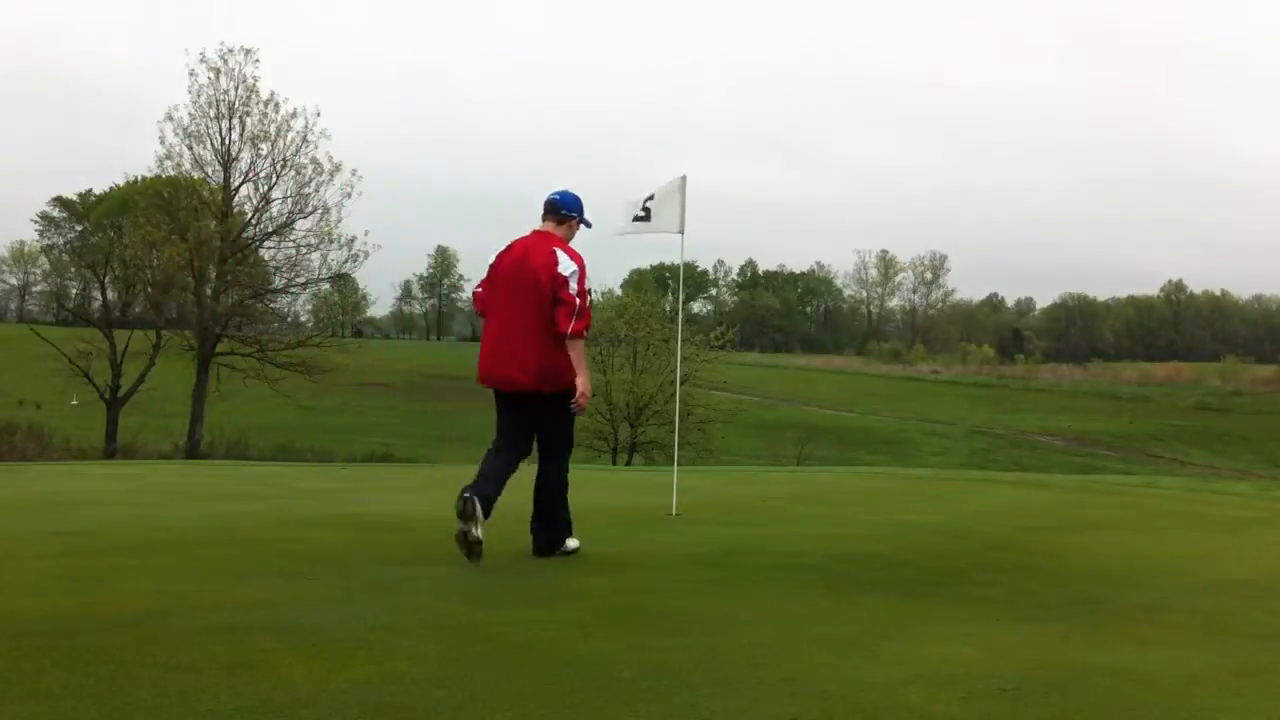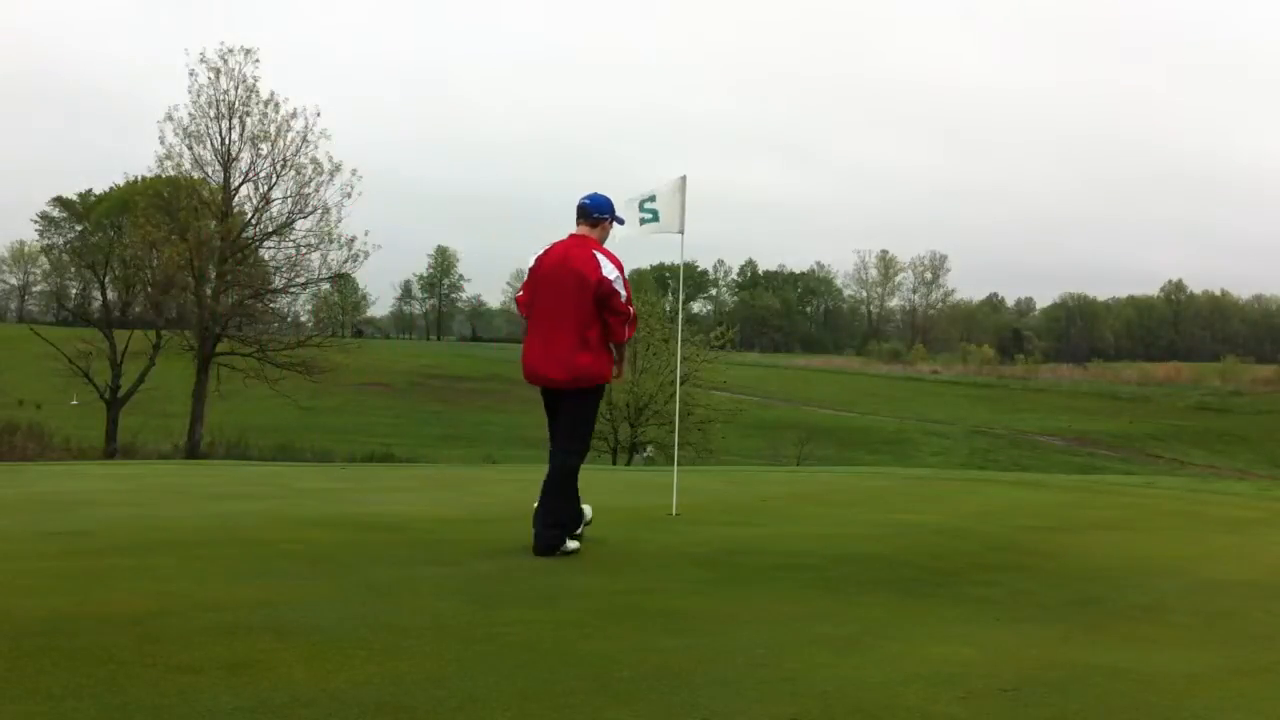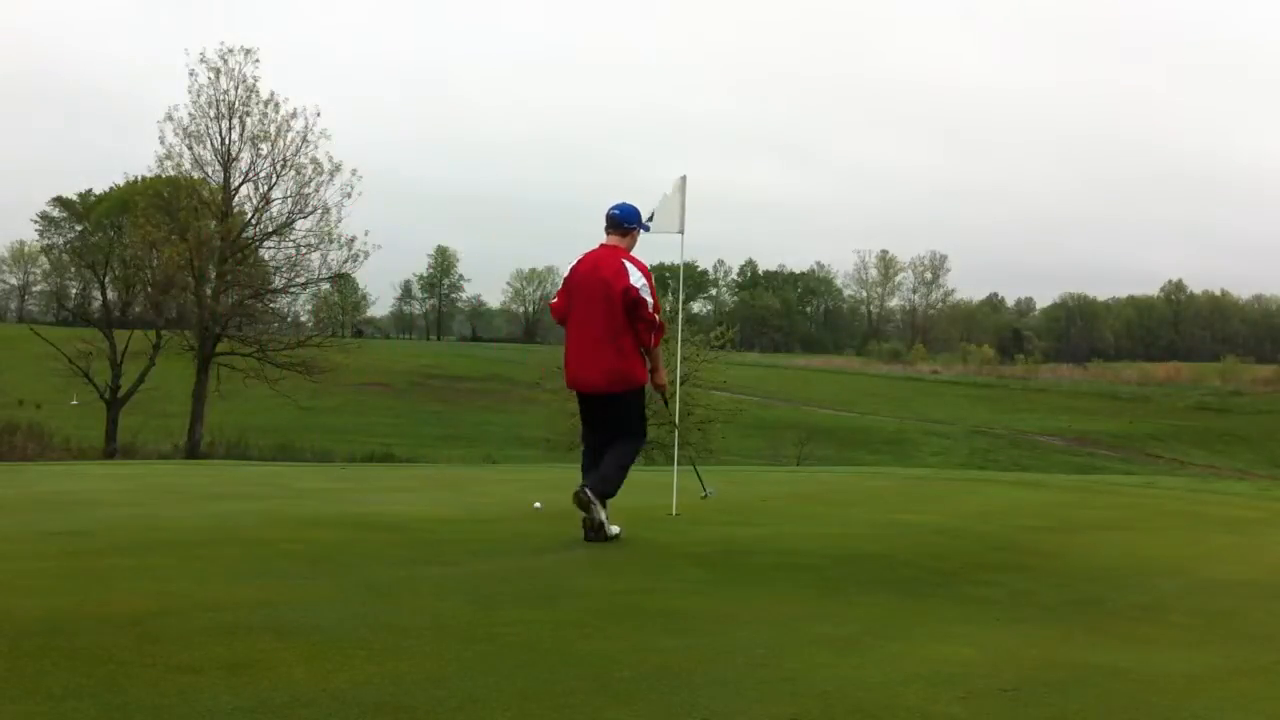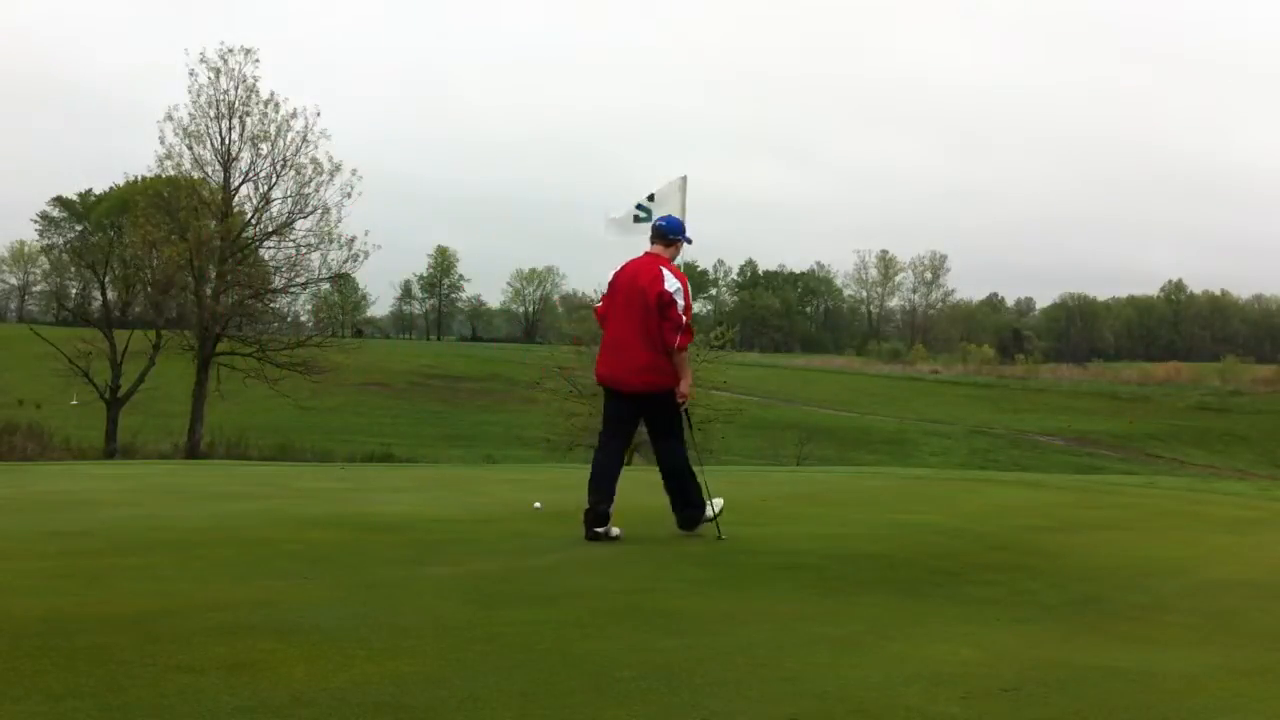
dt=0.3s
person 1, frame 1
left shoulder: (507, 253)
right shoulder: (566, 259)
left elbow: (483, 307)
right elbow: (572, 322)
right wrist: (581, 376)
left hip: (503, 367)
right hip: (549, 371)
left knee: (509, 444)
right knee: (555, 452)
left ankle: (476, 498)
right ankle: (551, 538)
person 1, frame 2
left shoulder: (544, 256)
right shoulder: (605, 263)
left elbow: (525, 306)
right elbow: (620, 322)
right wrist: (620, 360)
left hip: (544, 365)
right hip: (584, 368)
left knee: (562, 440)
right knee: (571, 447)
left ankle: (569, 514)
right ankle: (549, 535)
person 1, frame 3
left shoulder: (577, 265)
right shoulder: (634, 271)
left elbow: (559, 313)
right elbow: (649, 328)
right wrist: (658, 369)
left hip: (582, 371)
right hip: (622, 373)
left knee: (594, 442)
right knee: (629, 439)
left ankle: (598, 523)
right ankle: (593, 491)
person 1, frame 4
left shoulder: (622, 272)
right shoulder: (671, 278)
left elbow: (603, 316)
right elbow: (678, 334)
right wrist: (685, 378)
left hip: (616, 373)
right hip: (655, 376)
left knee: (611, 443)
right knee: (669, 444)
left ankle: (597, 520)
right ankle: (691, 512)
